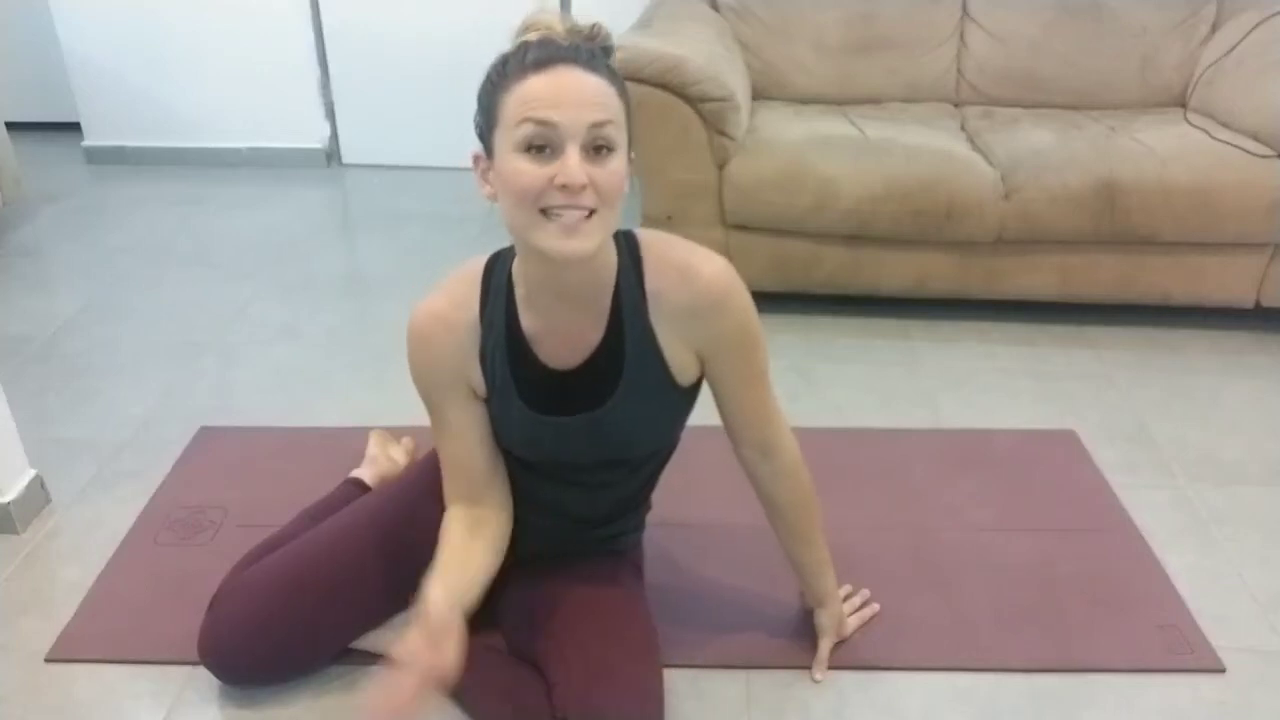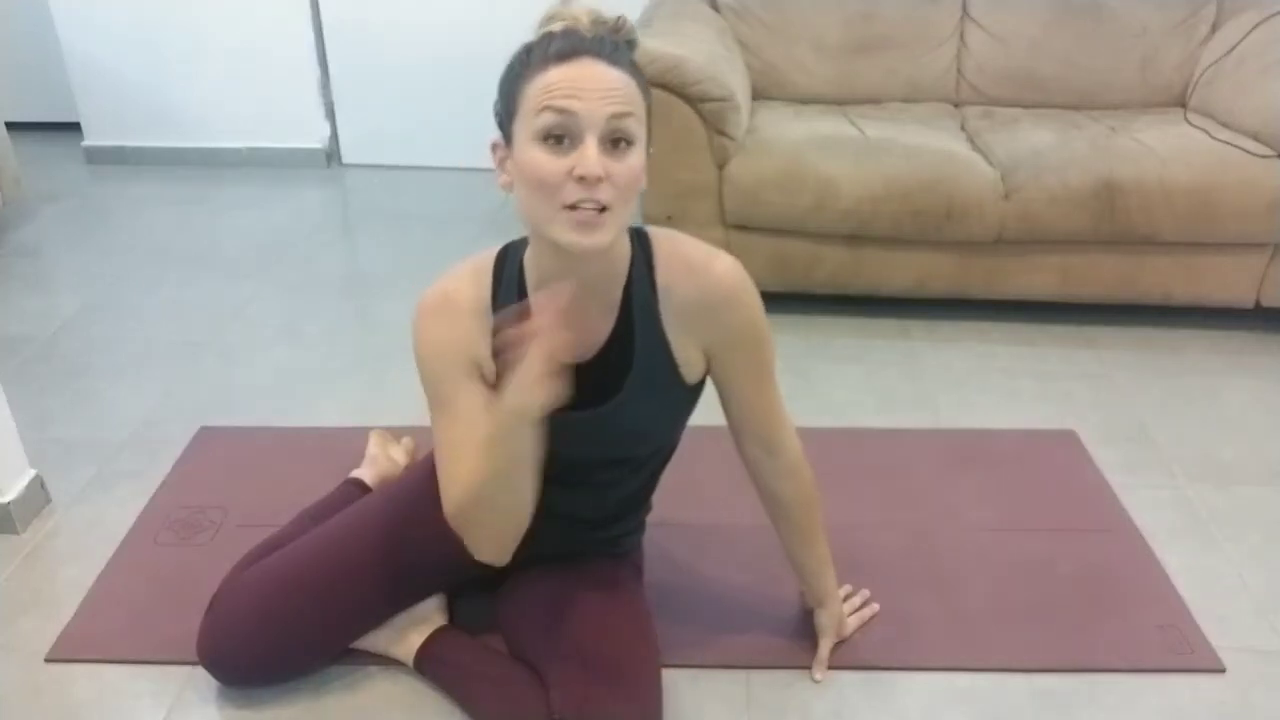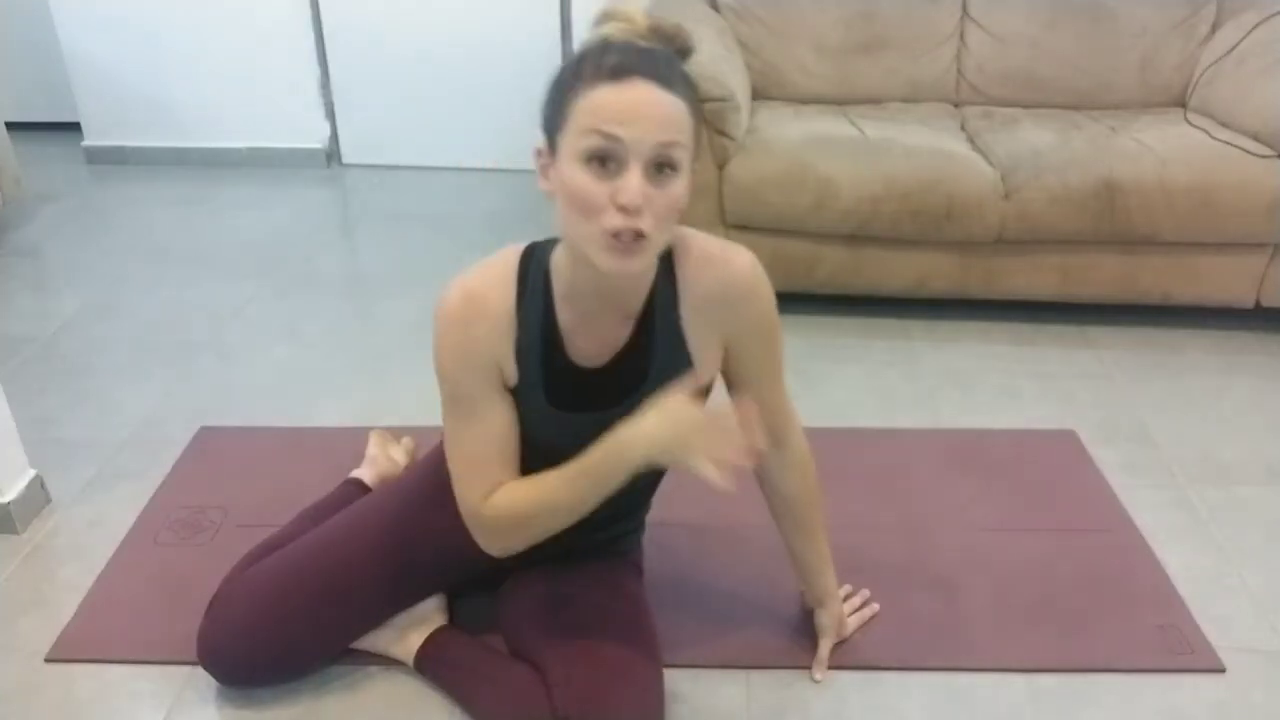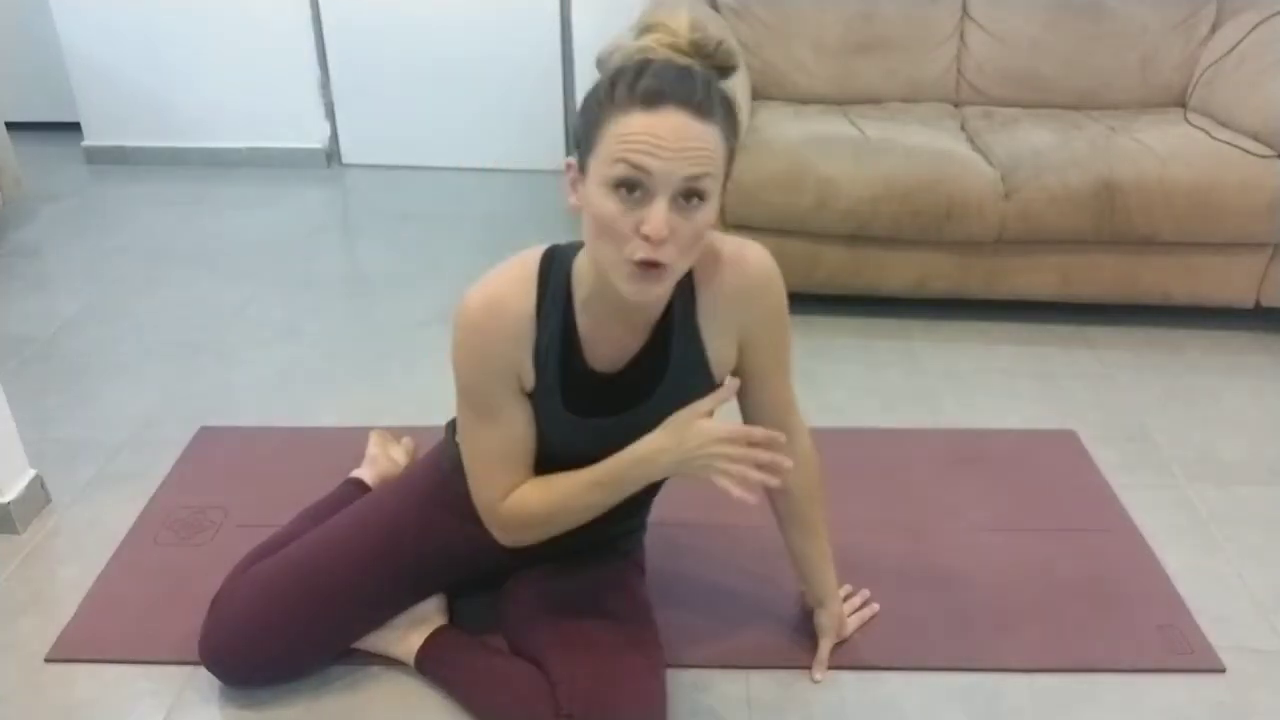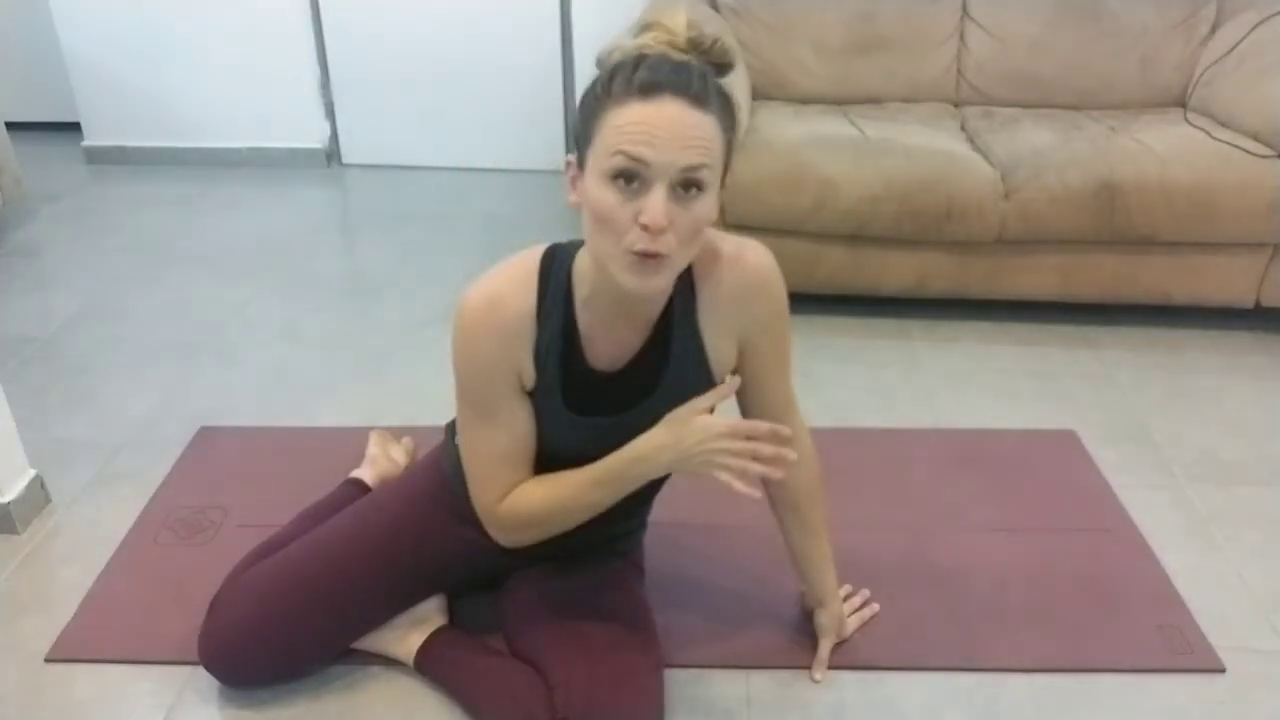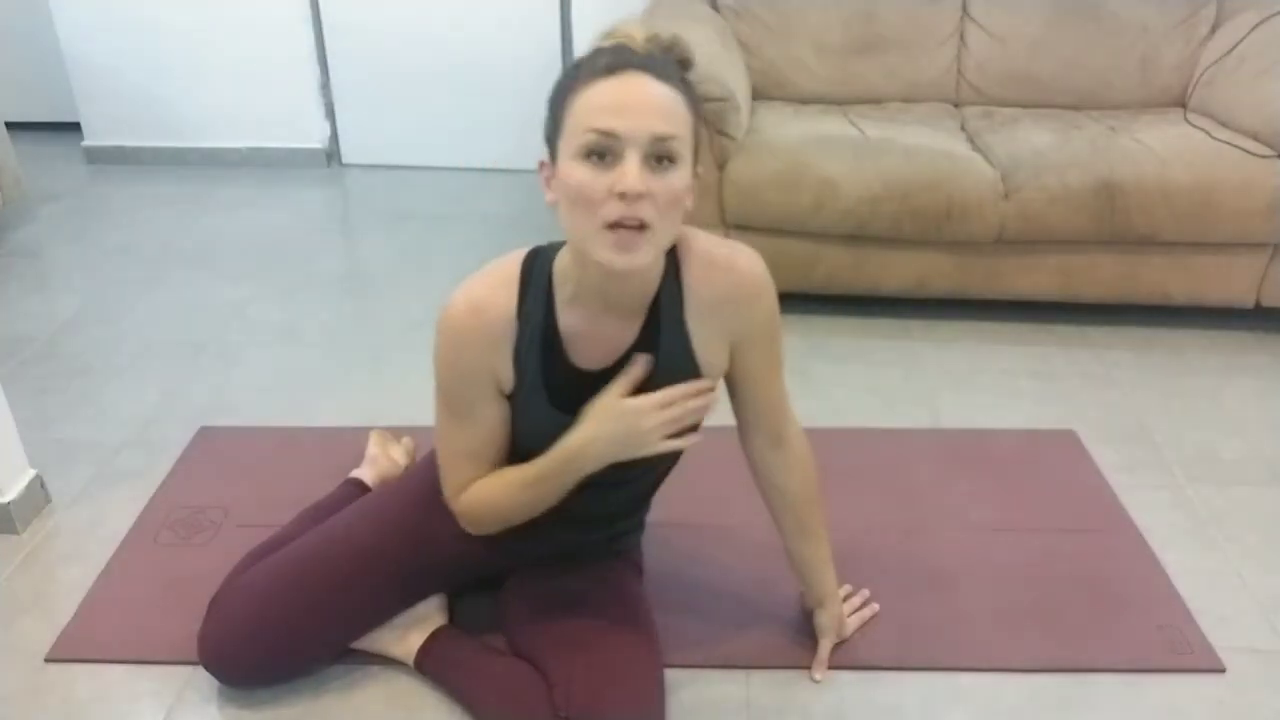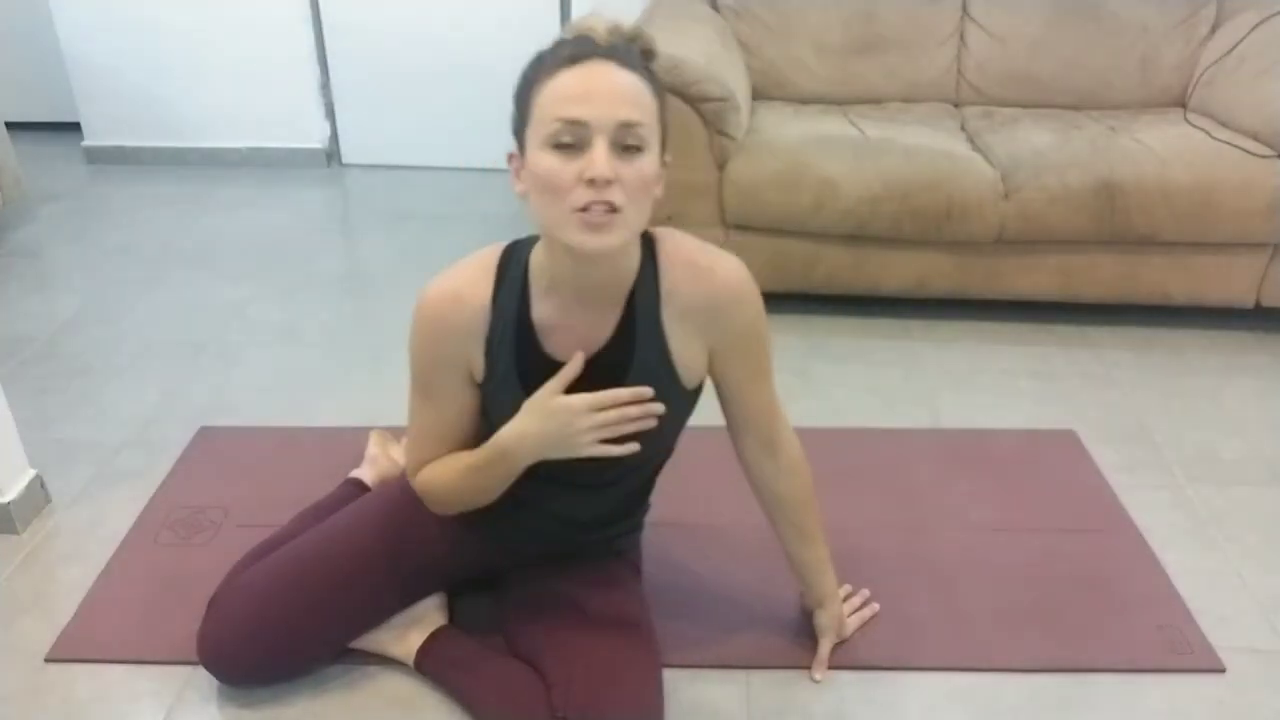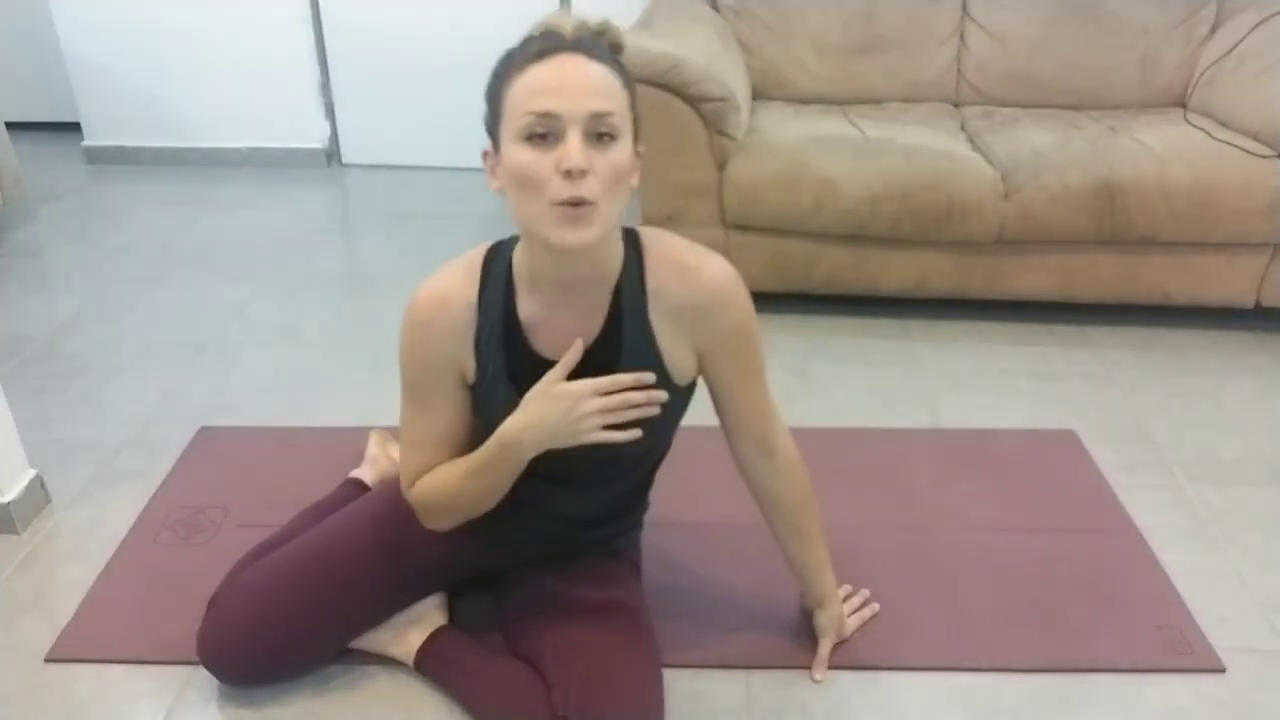
dt=0.2s
person 1, frame 1
left shoulder: (697, 289)
right shoulder: (447, 324)
left elbow: (768, 451)
right elbow: (478, 503)
left wrist: (820, 592)
right wrist: (444, 601)
left hip: (590, 553)
right hip: (489, 513)
right knee: (231, 640)
left ankle: (418, 633)
right ankle: (380, 477)
person 1, frame 2
left shoulder: (707, 286)
right shoulder: (456, 309)
left elbow: (772, 449)
right elbow: (486, 536)
left wrist: (821, 595)
right wrist: (520, 410)
left hip: (589, 555)
right hip: (482, 517)
right knee: (230, 642)
left ankle: (422, 638)
right ankle: (390, 476)
person 1, frame 3
left shoulder: (727, 284)
right shoulder: (478, 308)
left elbow: (777, 445)
right elbow: (495, 526)
left wrist: (821, 593)
right wrist: (638, 444)
left hip: (591, 553)
right hip: (469, 508)
right knee: (230, 642)
left ankle: (423, 640)
right ankle: (378, 479)
person 1, frame 4
left shoulder: (744, 282)
right shoulder: (499, 311)
left elbow: (781, 442)
right elbow: (507, 514)
left wrist: (822, 592)
right wrist: (661, 455)
left hip: (592, 550)
right hip: (470, 503)
right knee: (231, 643)
left ankle: (425, 638)
right ankle: (379, 478)
person 1, frame 5
left shoulder: (744, 281)
right shoulder: (498, 311)
left elbow: (783, 439)
right elbow: (506, 515)
left wrist: (822, 591)
right wrist: (659, 451)
left hip: (590, 551)
right hip: (468, 506)
right knee: (231, 643)
left ankle: (420, 637)
right ankle: (379, 478)
person 1, frame 6
left shoulder: (732, 284)
right shoulder: (483, 312)
left elbow: (775, 442)
right elbow: (473, 506)
left wrist: (821, 591)
right wrist: (589, 446)
left hip: (589, 551)
right hip: (474, 510)
right knee: (231, 643)
left ankle: (425, 638)
right ankle: (378, 479)
person 1, frame 7
left shoulder: (711, 289)
right shoulder: (458, 304)
left elbow: (768, 448)
right elbow: (435, 487)
left wrist: (820, 593)
right wrist: (522, 442)
left hip: (587, 554)
right hip: (468, 509)
right knee: (230, 642)
left ankle: (421, 638)
right ankle: (376, 477)
person 1, frame 8
left shoulder: (697, 288)
right shoulder: (447, 307)
left elbow: (764, 448)
right elbow: (432, 505)
left wrist: (820, 594)
right wrist: (524, 435)
left hip: (586, 554)
right hip: (466, 512)
right knee: (231, 641)
left ankle: (423, 639)
right ankle: (375, 477)
